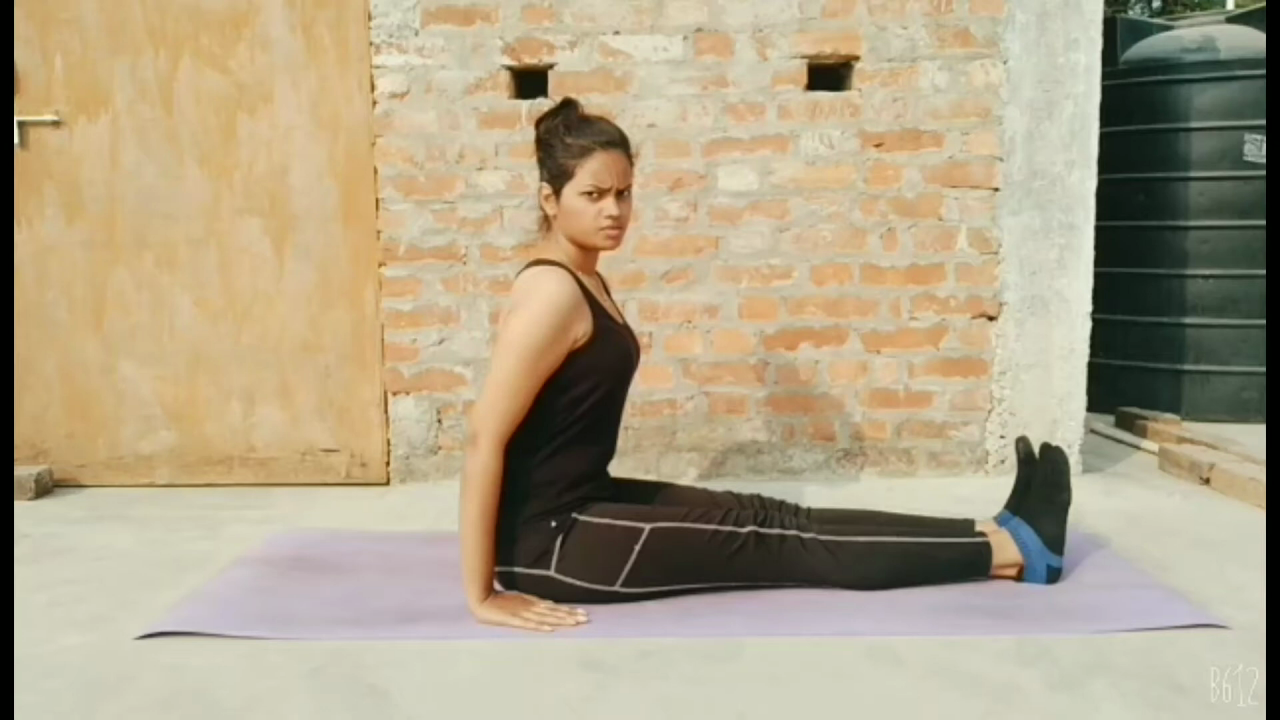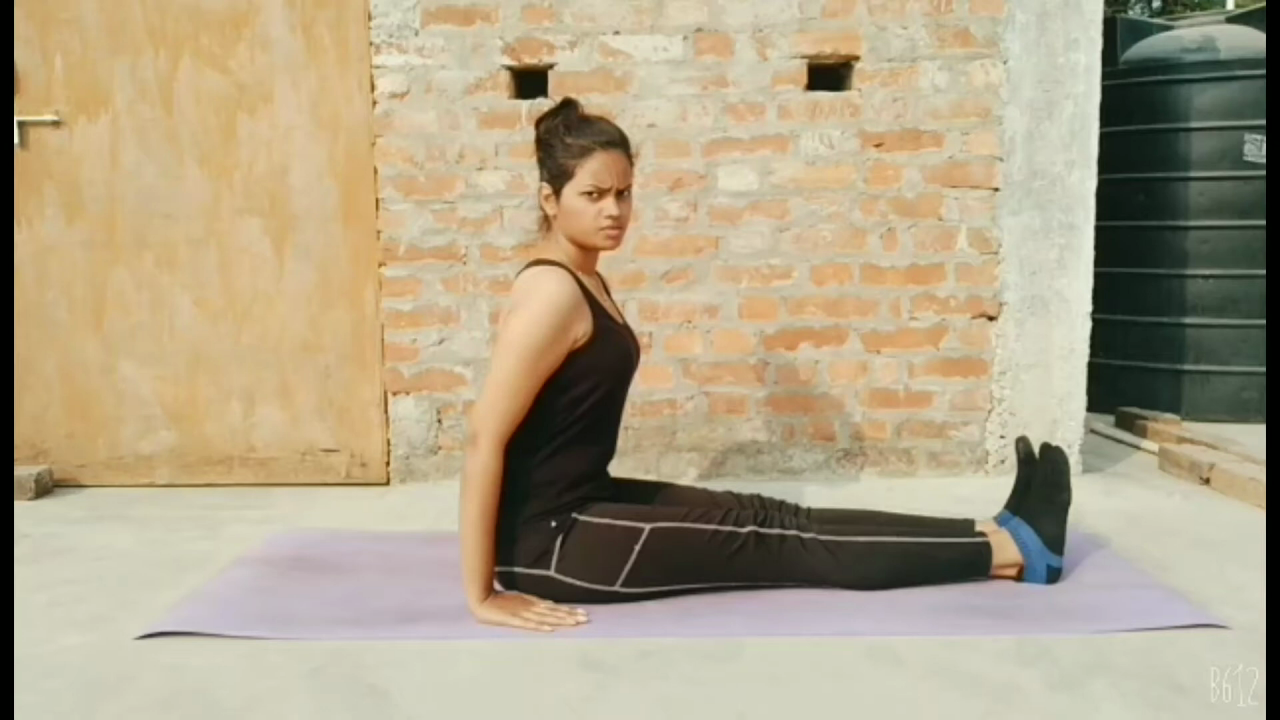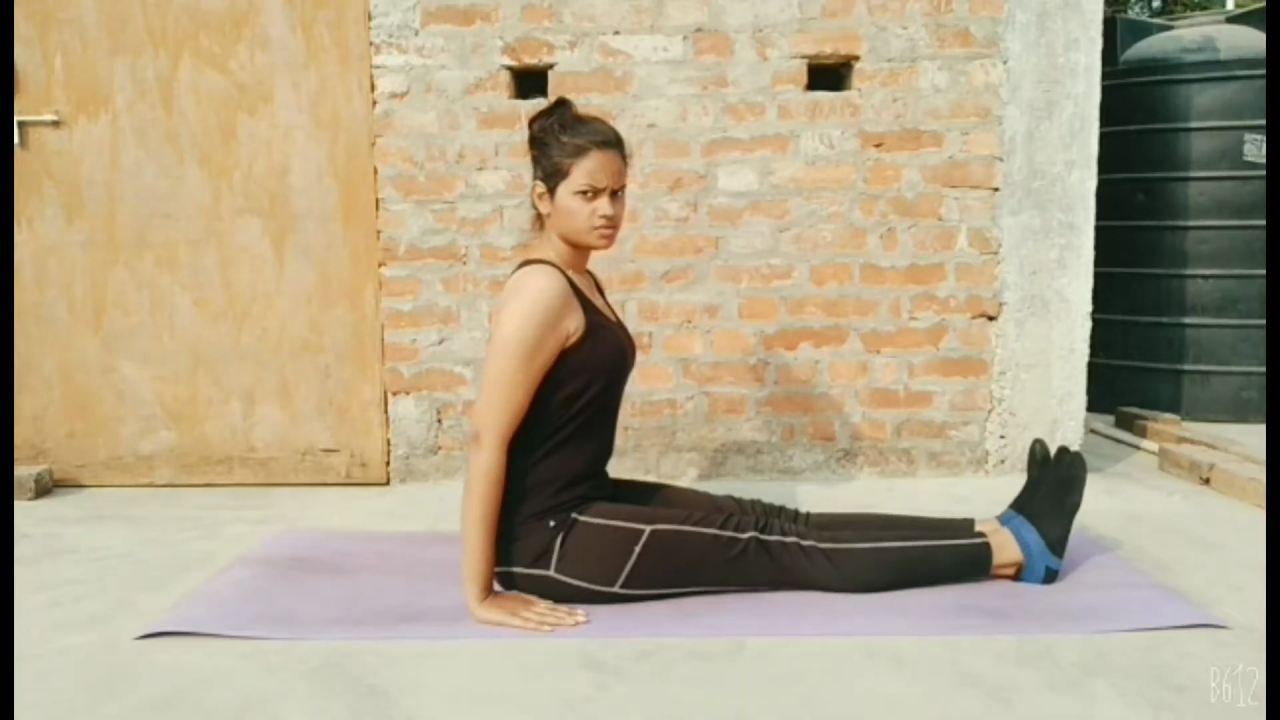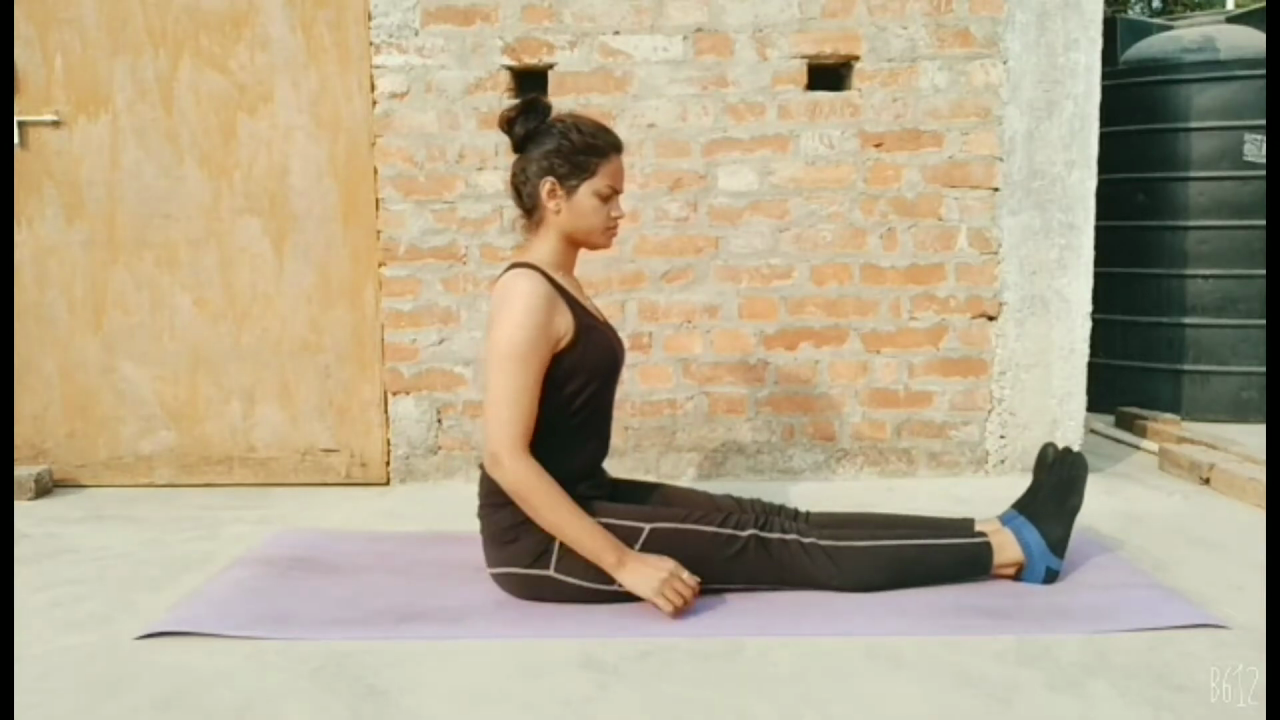
dt=0.7s
person 1, frame 1
left shoulder: (582, 281)
right shoulder: (551, 293)
right elbow: (484, 438)
right wrist: (482, 593)
left hip: (581, 506)
right hip: (549, 540)
left knee: (772, 520)
right knee: (773, 541)
left ankle: (1001, 536)
right ankle: (1015, 550)
person 1, frame 2
left shoulder: (583, 281)
right shoulder: (551, 293)
right elbow: (483, 438)
right wrist: (482, 595)
left hip: (582, 506)
right hip: (551, 539)
left knee: (773, 521)
right knee: (769, 538)
left ankle: (1002, 536)
right ankle: (1015, 550)
person 1, frame 3
left shoulder: (577, 281)
right shoulder: (541, 292)
right elbow: (487, 439)
right wrist: (482, 593)
left hip: (579, 504)
right hip: (547, 539)
left knee: (772, 525)
right knee: (770, 544)
left ankle: (1000, 535)
right ankle: (1014, 548)
person 1, frame 4
left shoulder: (557, 285)
right shoulder: (528, 295)
right elbow: (506, 457)
left wrist: (628, 531)
right wrist: (622, 561)
left hip: (574, 508)
right hip: (542, 545)
left knee: (768, 520)
right knee: (767, 544)
left ankle: (997, 534)
right ankle: (1011, 548)
